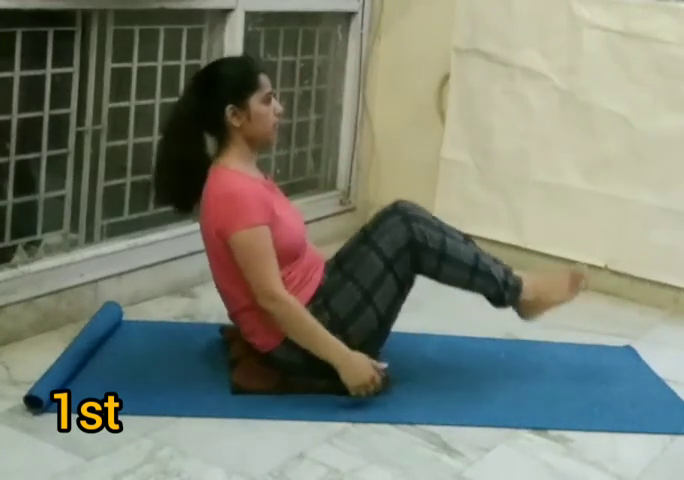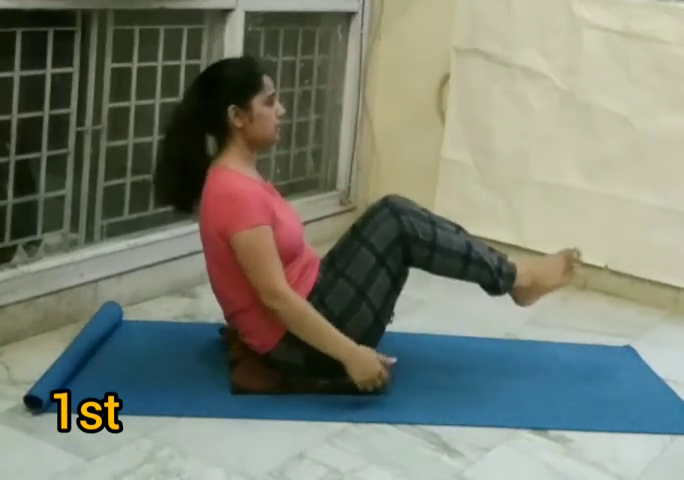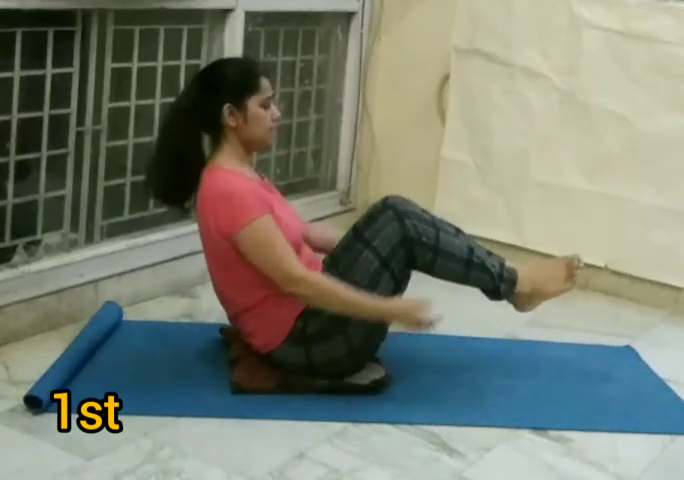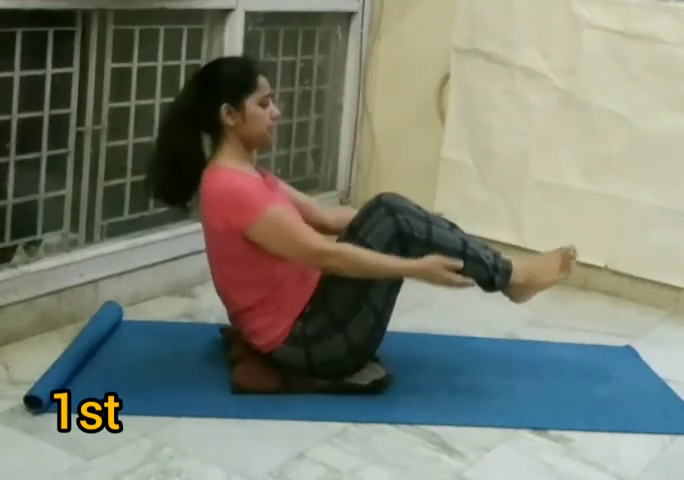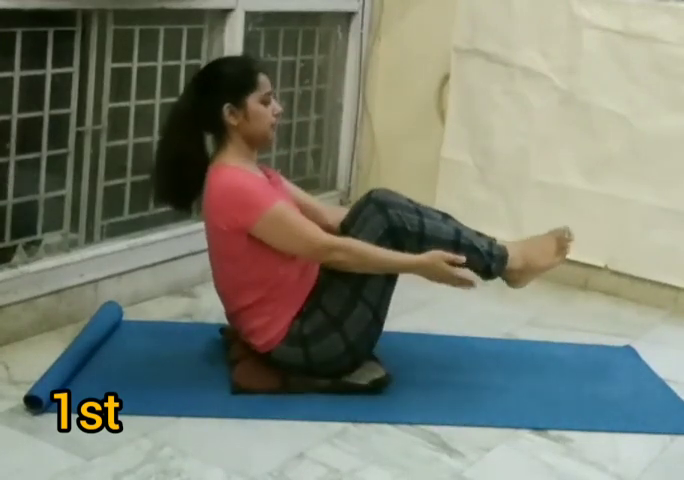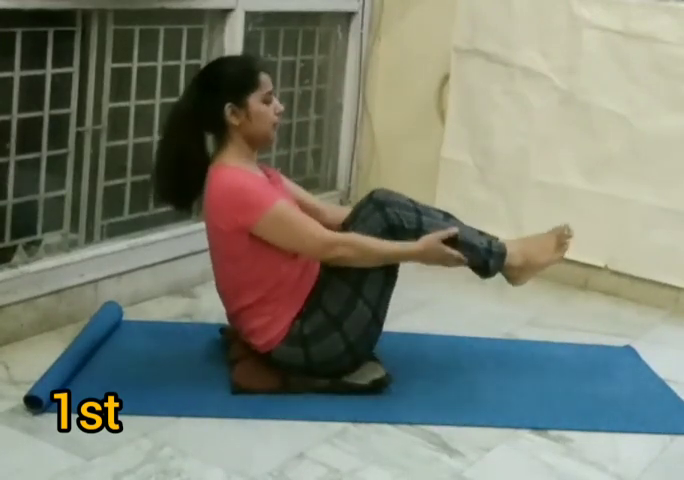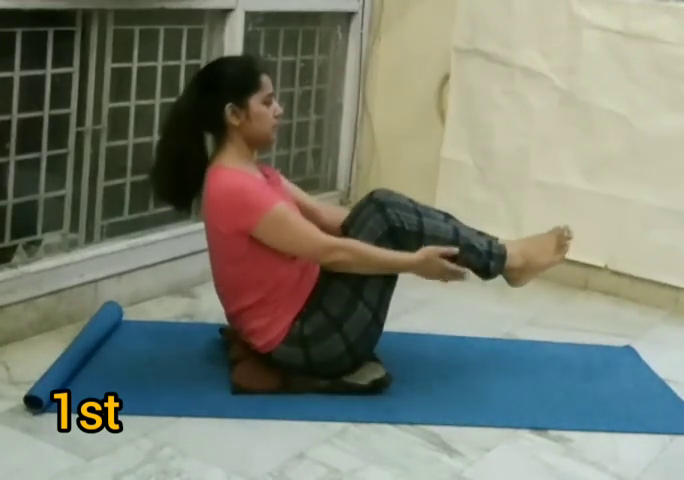
dt=0.3s
person 1, frame 1
left shoulder: (239, 175)
right shoulder: (235, 192)
right elbow: (271, 297)
left wrist: (361, 281)
right wrist: (343, 357)
left hip: (312, 306)
right hip: (299, 341)
left knee: (401, 220)
right knee: (404, 227)
left ankle: (513, 288)
right ankle: (518, 291)
person 1, frame 2
left shoulder: (236, 177)
right shoulder: (234, 194)
right elbow: (275, 295)
left wrist: (367, 283)
right wrist: (350, 353)
left hip: (307, 313)
right hip: (297, 342)
left knee: (394, 217)
right knee: (395, 222)
left ankle: (506, 274)
right ankle: (513, 278)
person 1, frame 3
left shoulder: (238, 176)
right shoulder: (229, 191)
left elbow: (302, 236)
right elbow: (294, 279)
left wrist: (379, 239)
right wrist: (386, 310)
left hip: (304, 317)
right hip: (302, 341)
left knee: (395, 216)
right knee: (397, 221)
left ankle: (506, 279)
right ankle: (512, 283)
person 1, frame 4
left shoulder: (243, 174)
right shoulder: (233, 189)
left elbow: (321, 217)
right elbow: (322, 254)
left wrist: (414, 229)
right wrist: (415, 267)
left hip: (305, 314)
right hip: (306, 341)
left knee: (389, 210)
right knee: (391, 216)
left ankle: (502, 270)
right ankle: (508, 276)
person 1, frame 5
left shoulder: (248, 172)
right shoulder: (236, 187)
left elbow: (325, 216)
right elbow: (329, 250)
left wrist: (415, 231)
right wrist: (420, 263)
left hip: (303, 312)
right hip: (305, 341)
left knee: (381, 208)
right knee: (384, 214)
left ankle: (498, 257)
right ankle: (505, 261)
person 1, frame 6
left shoulder: (248, 173)
right shoulder: (236, 188)
left elbow: (327, 216)
right elbow: (332, 247)
left wrist: (416, 227)
right wrist: (417, 250)
left hip: (302, 313)
right hip: (305, 340)
left knee: (380, 208)
right knee: (383, 213)
left ankle: (498, 254)
right ankle: (505, 258)
person 1, frame 7
left shoulder: (248, 173)
right shoulder: (236, 188)
left elbow: (323, 216)
right elbow: (330, 252)
left wrist: (411, 235)
right wrist: (415, 262)
left hip: (304, 310)
right hip: (304, 340)
left knee: (381, 207)
right knee: (386, 214)
left ankle: (499, 254)
right ankle: (506, 259)
